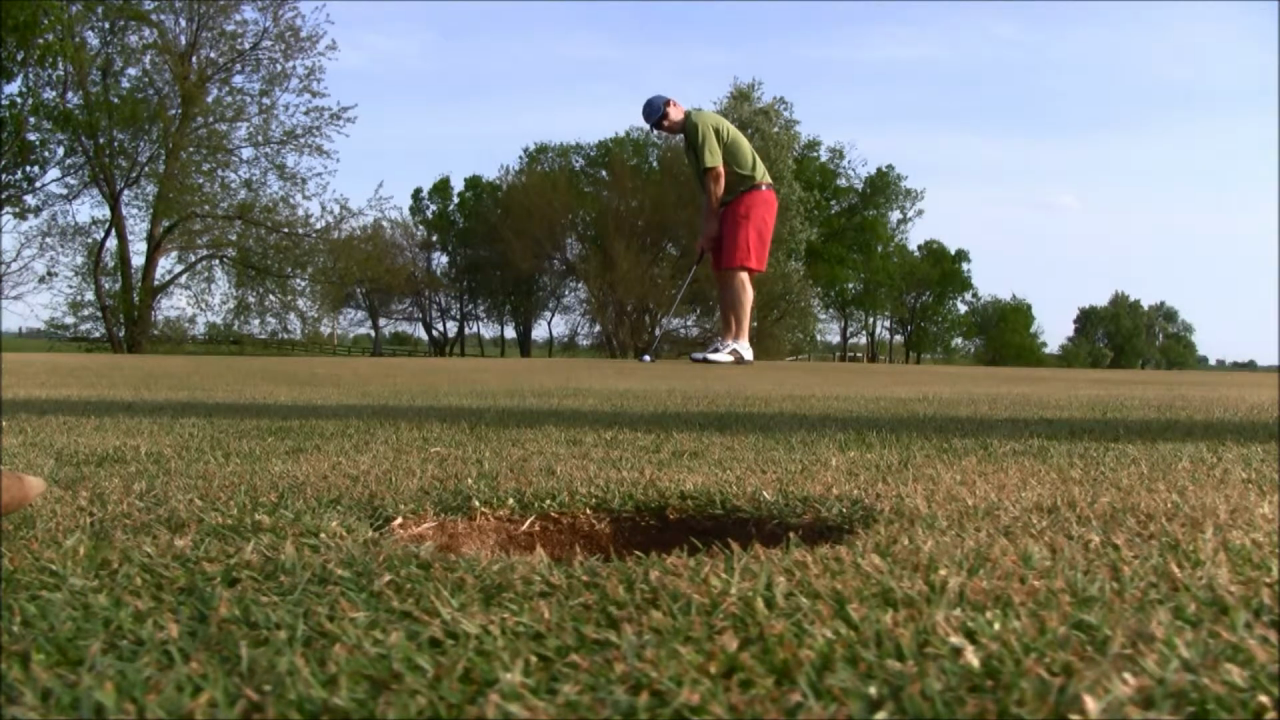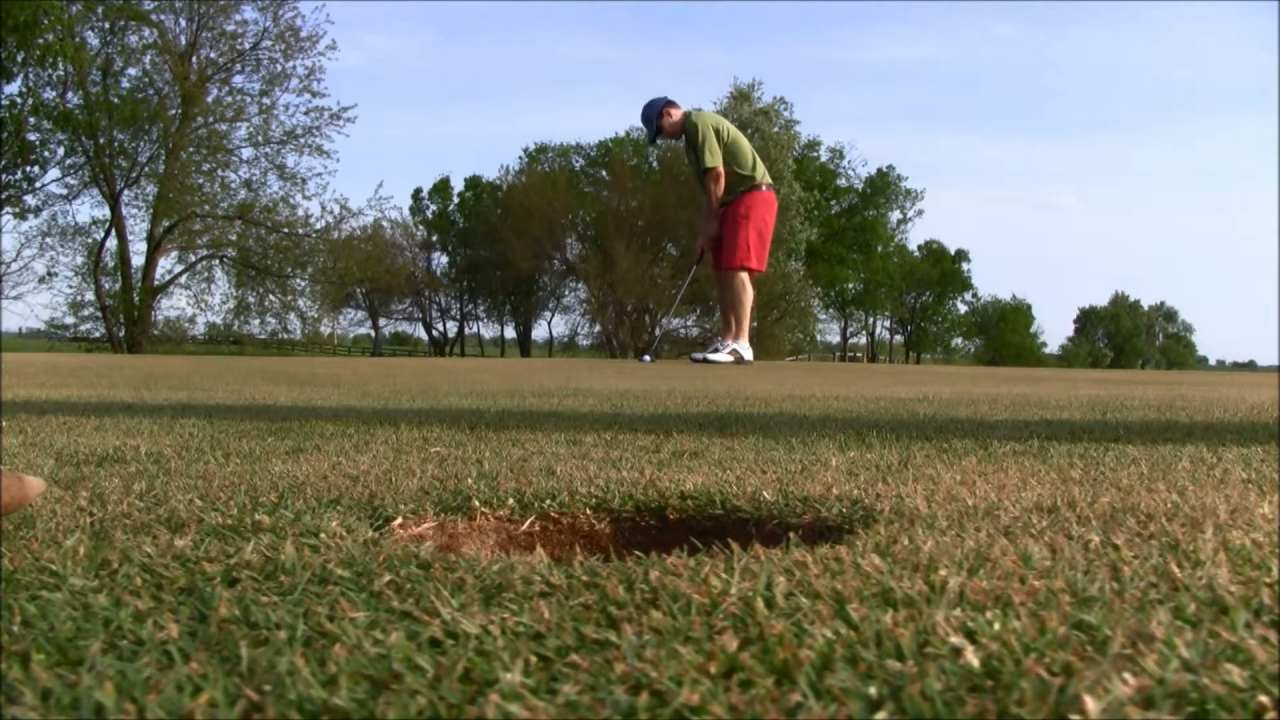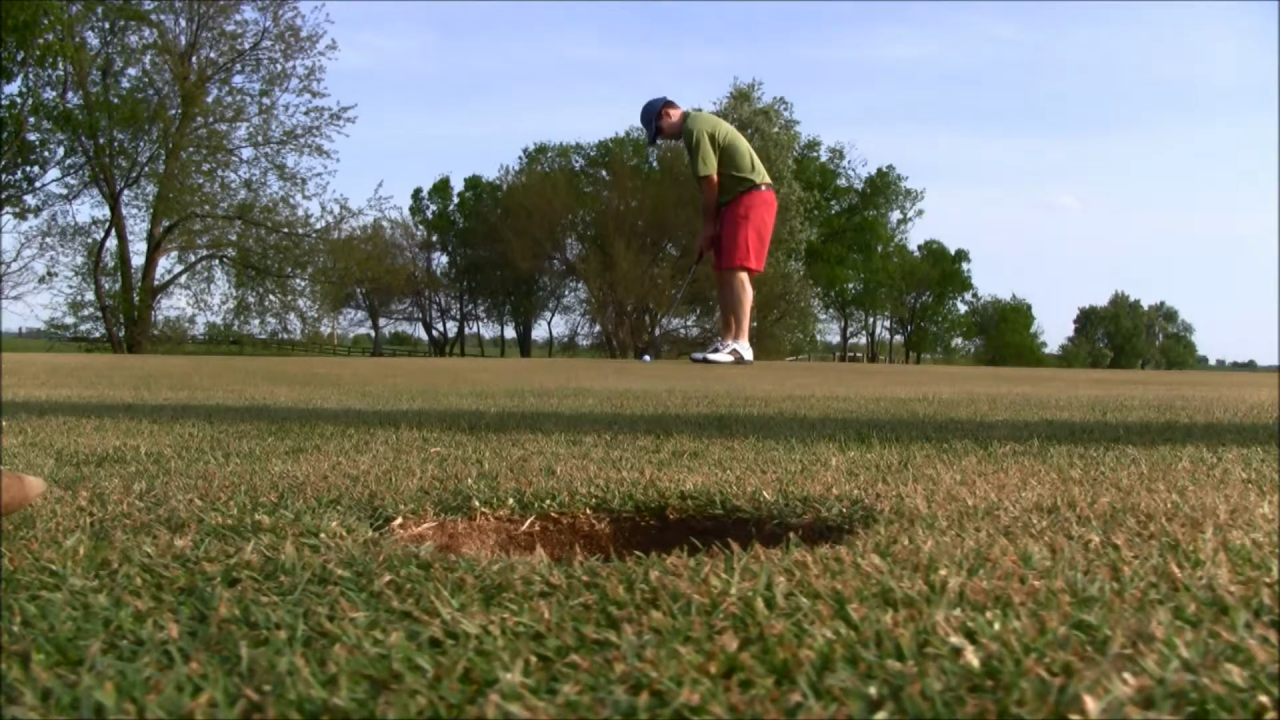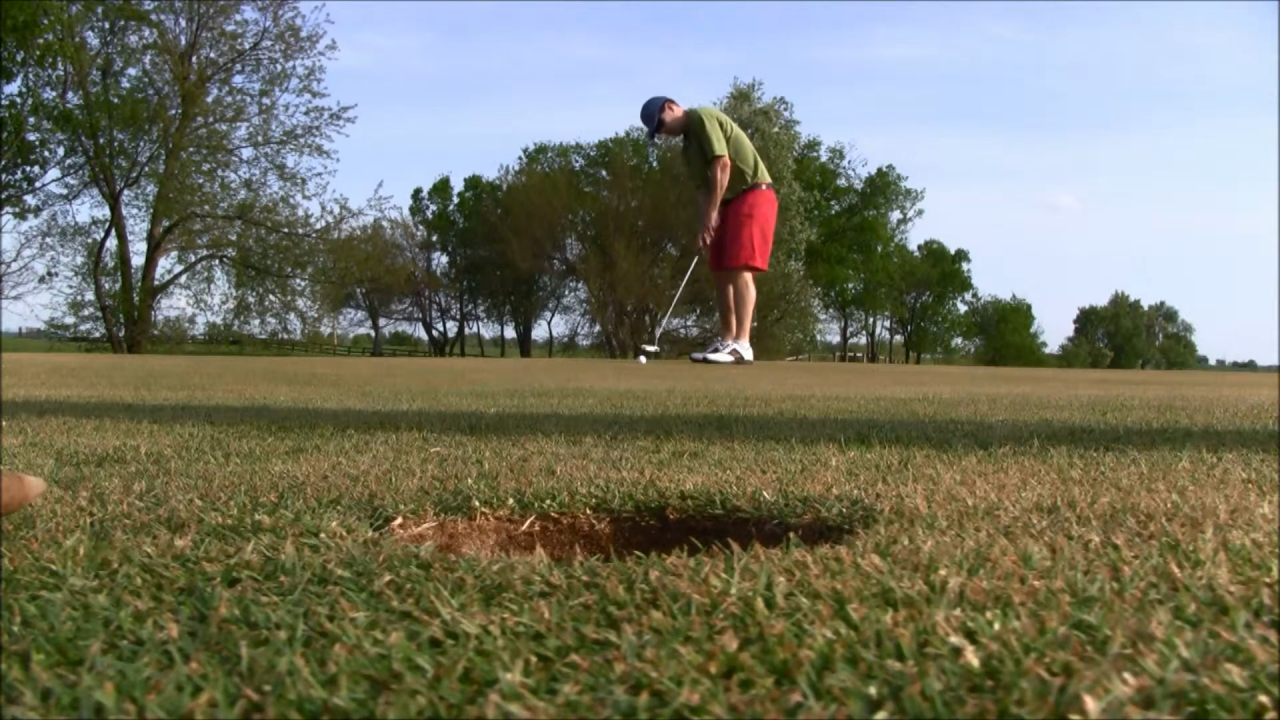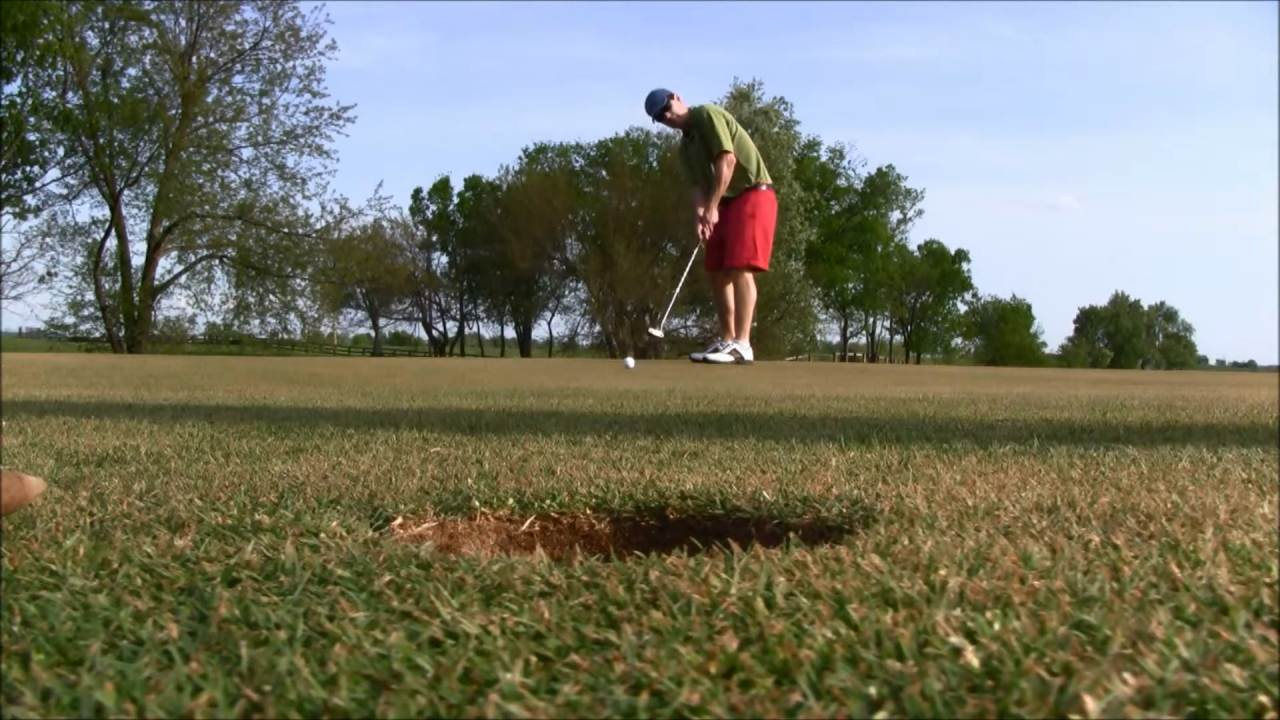
dt=0.5s
person 1, frame 1
left shoulder: (699, 123)
right shoulder: (692, 134)
left elbow: (716, 174)
right elbow: (710, 183)
left wrist: (710, 222)
right wrist: (708, 229)
left hip: (752, 196)
right hip: (735, 201)
left knee: (737, 268)
right knee: (724, 272)
left ankle: (741, 345)
right ankle: (727, 341)
person 1, frame 2
left shoulder: (699, 123)
right shoulder: (692, 135)
left elbow: (717, 175)
right elbow: (710, 185)
left wrist: (710, 223)
right wrist: (707, 229)
left hip: (752, 196)
right hip: (735, 201)
left knee: (737, 269)
right knee: (724, 272)
left ankle: (741, 345)
right ankle: (727, 341)
person 1, frame 3
left shoulder: (694, 127)
right shoulder: (699, 126)
left elbow: (710, 181)
right elbow: (713, 183)
left wrist: (707, 226)
right wrist: (710, 226)
left hip: (752, 196)
right hip: (738, 199)
left knee: (736, 269)
right knee: (724, 271)
left ankle: (741, 346)
right ankle: (727, 341)
person 1, frame 4
left shoulder: (701, 117)
right shoulder: (688, 144)
left elbow: (722, 164)
right elbow: (704, 186)
left wrist: (712, 214)
right wrist: (705, 223)
left hip: (752, 195)
right hip: (730, 202)
left knee: (740, 268)
right knee: (722, 272)
left ankle: (742, 345)
right ankle: (727, 341)
person 1, frame 5
left shoulder: (707, 114)
right shoulder: (686, 145)
left elbow: (727, 160)
right elbow: (698, 185)
left wrist: (711, 208)
right wrist: (701, 215)
left hip: (753, 195)
right hip: (727, 204)
left knee: (740, 269)
right knee: (718, 273)
left ankle: (742, 345)
right ankle: (727, 341)
